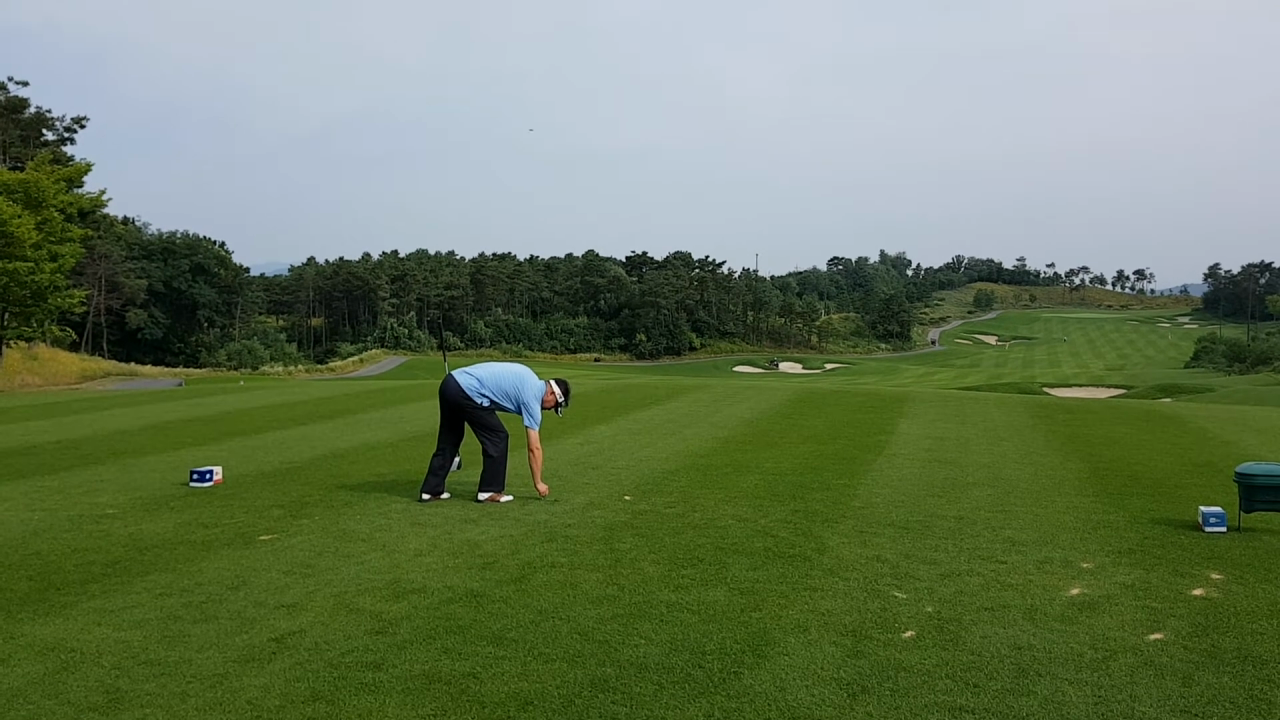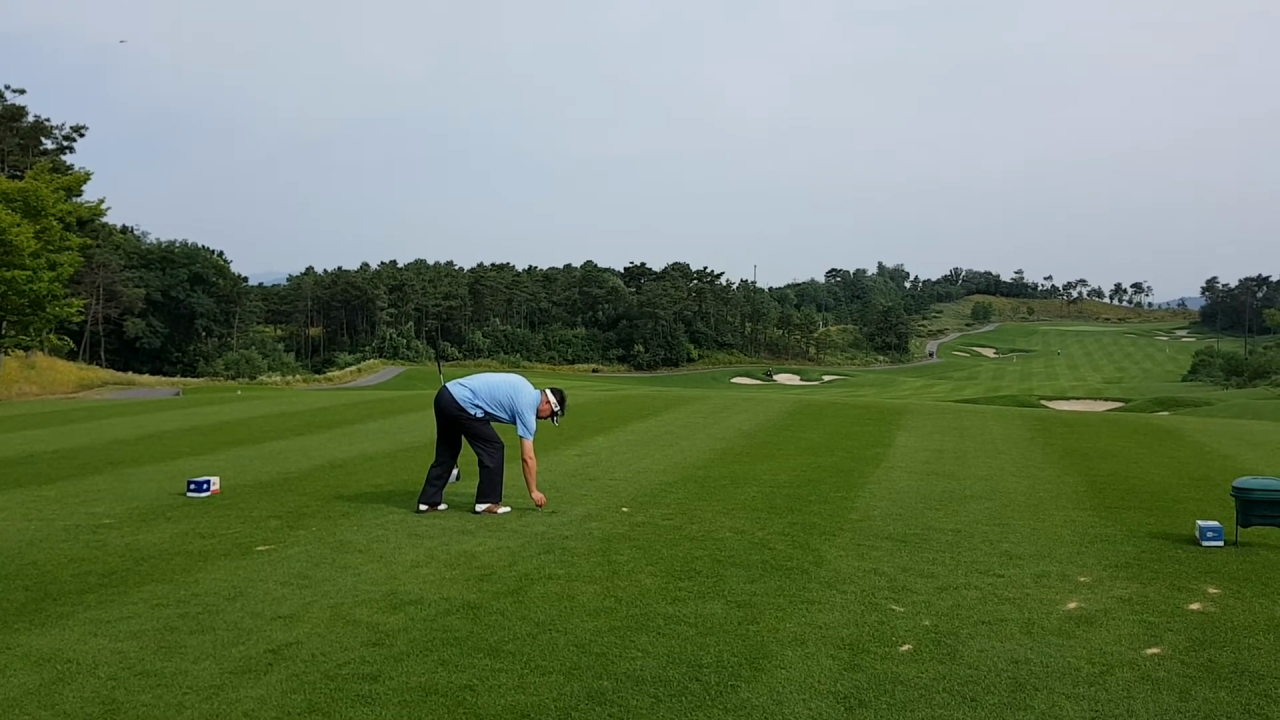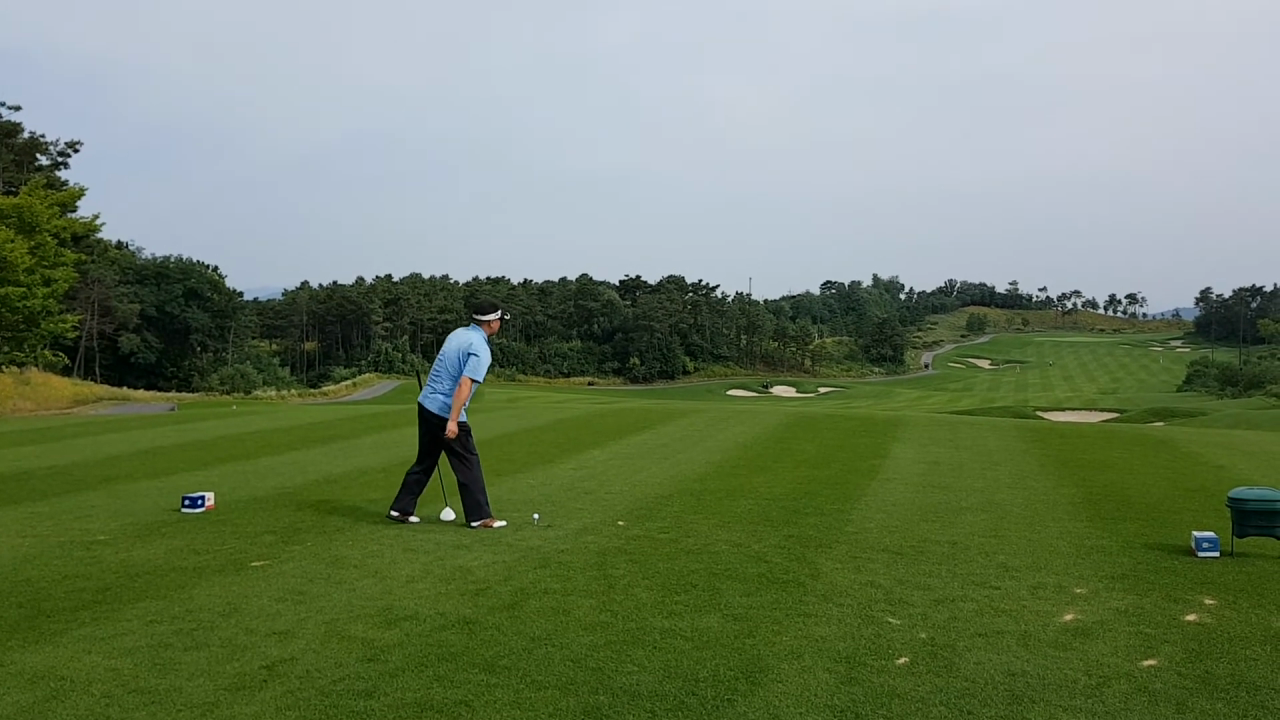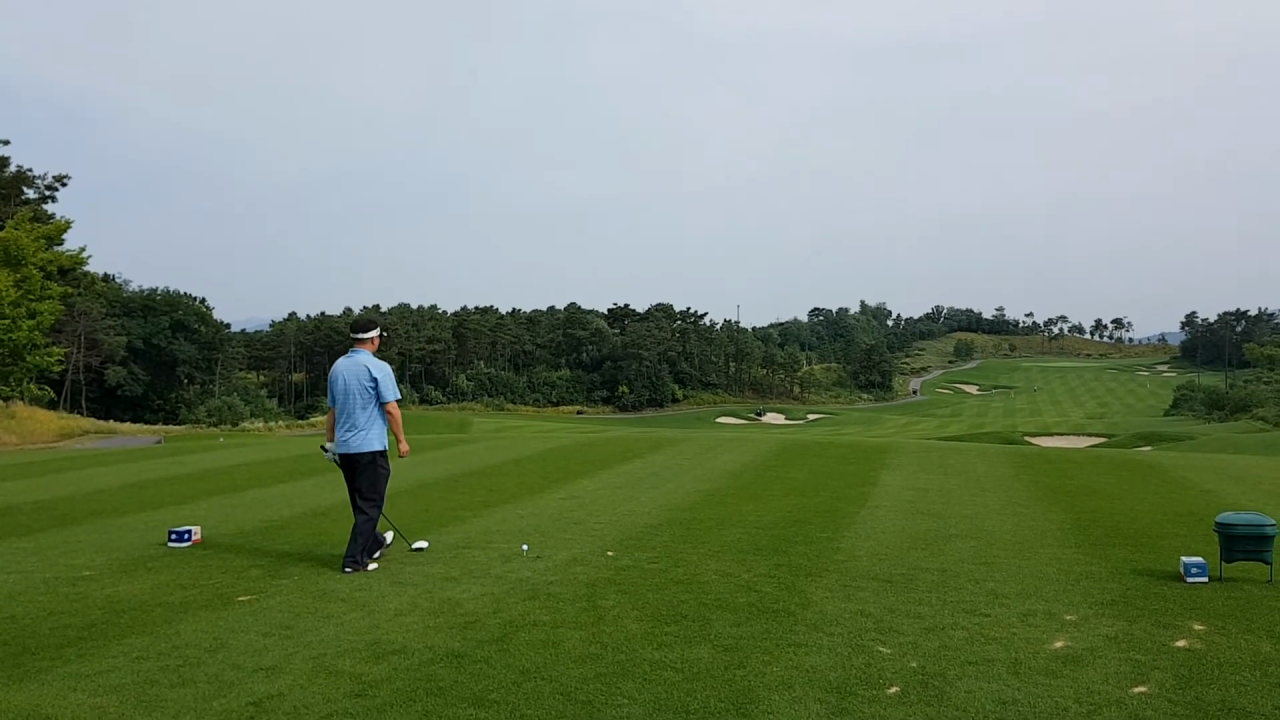
dt=1s
person 1, frame 1
left shoulder: (529, 380)
right shoulder: (532, 395)
right elbow: (534, 447)
right wrist: (538, 482)
left hip: (451, 383)
right hip: (468, 392)
left knee: (448, 441)
right knee: (498, 438)
left ankle: (431, 490)
right ankle: (489, 491)
person 1, frame 2
left shoulder: (525, 389)
right shoulder: (527, 405)
right elbow: (528, 457)
right wrist: (533, 491)
left hip: (446, 395)
right hip: (462, 403)
left knee: (447, 452)
right knee: (494, 449)
left ankle: (429, 501)
right ankle: (487, 502)
person 1, frame 3
left shoulder: (459, 333)
right shoulder: (480, 349)
right elbow: (464, 385)
right wrist: (453, 420)
left hip: (426, 404)
right hip: (444, 412)
left knee: (425, 461)
right knee: (468, 463)
left ankle: (401, 509)
right ankle: (480, 517)
person 1, frame 4
left shoulder: (337, 367)
right shoulder: (379, 368)
left elbow: (332, 410)
right elbow: (391, 409)
left wrist: (330, 441)
right wrist: (401, 440)
left hip: (344, 446)
right hip: (370, 446)
left knee: (360, 501)
right knee: (369, 504)
left ankle: (373, 544)
right ankle: (354, 559)
